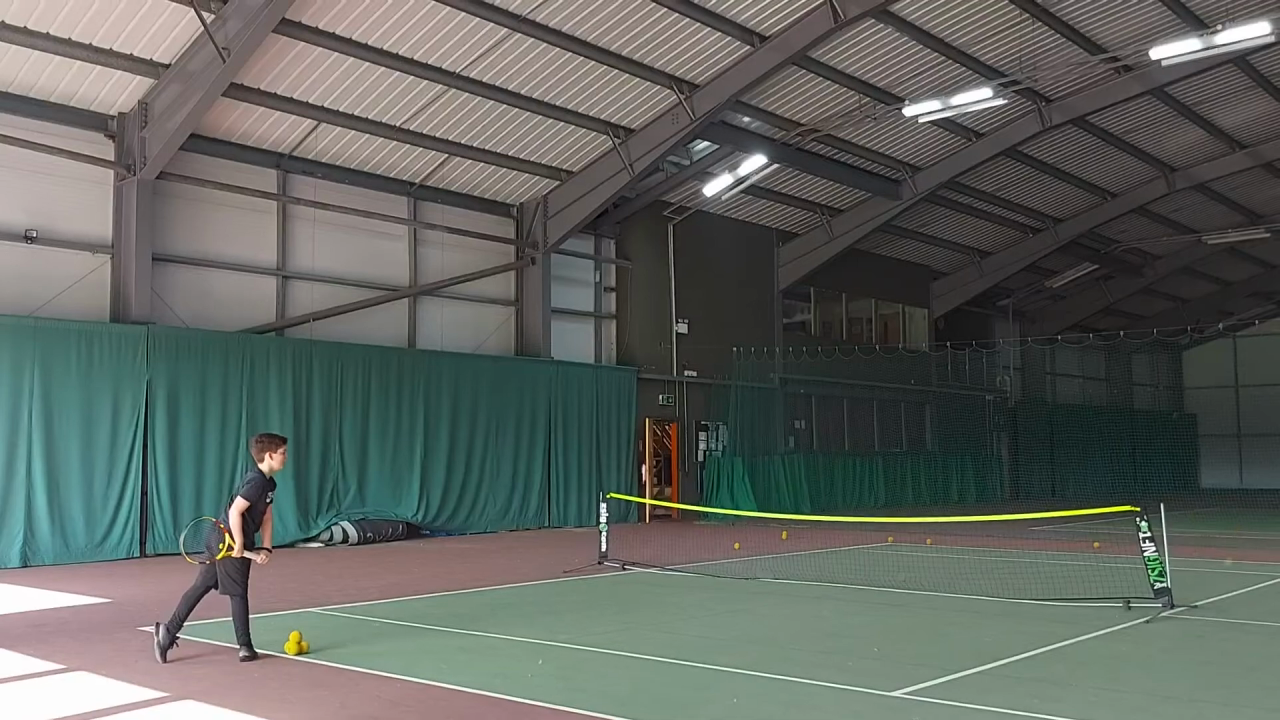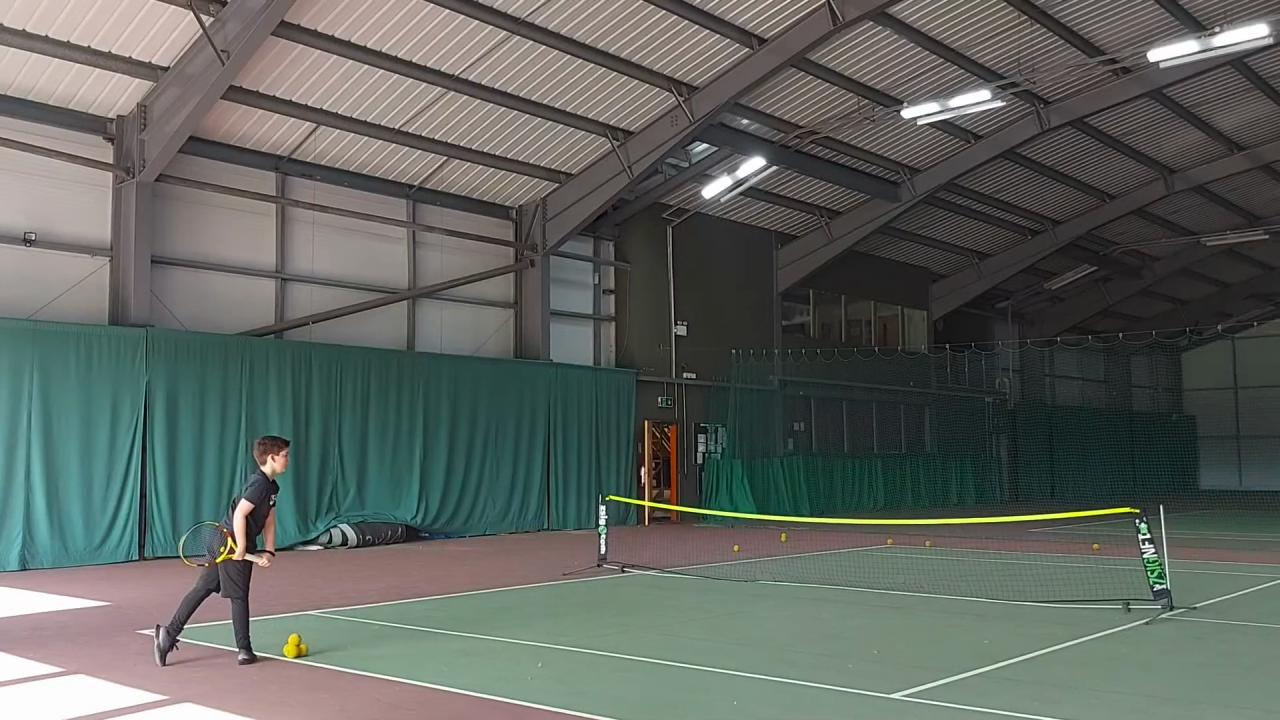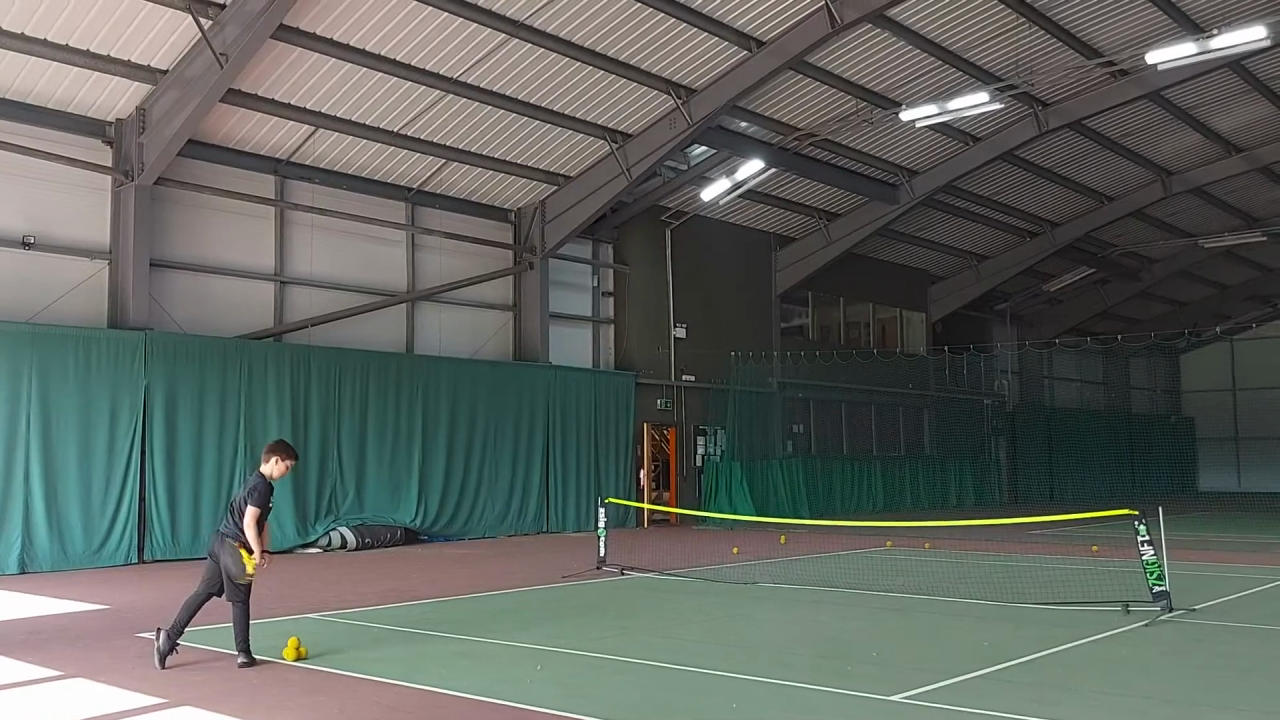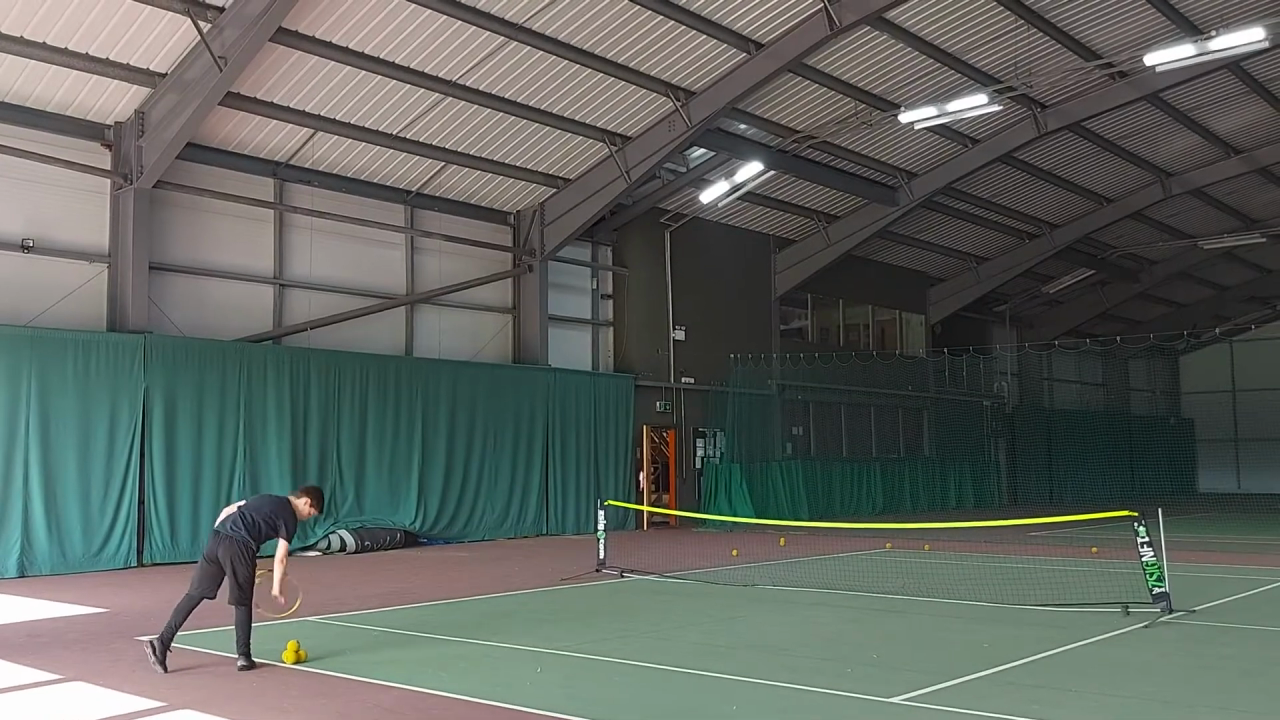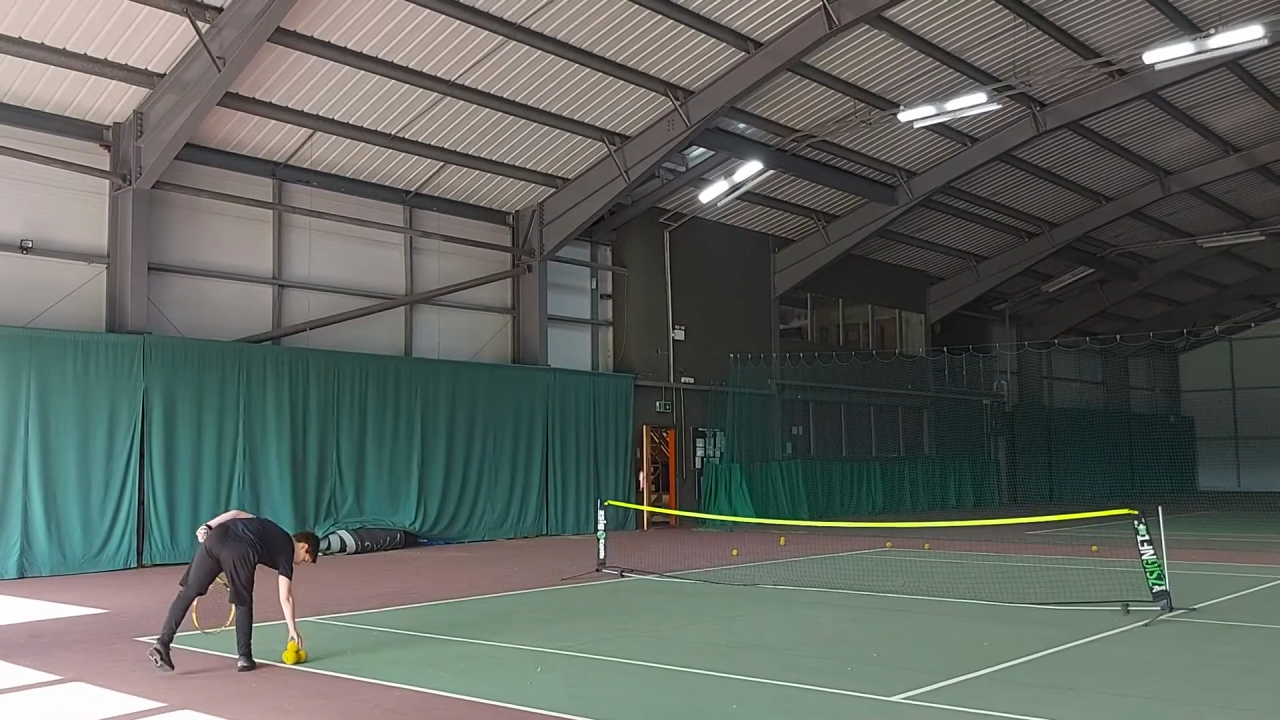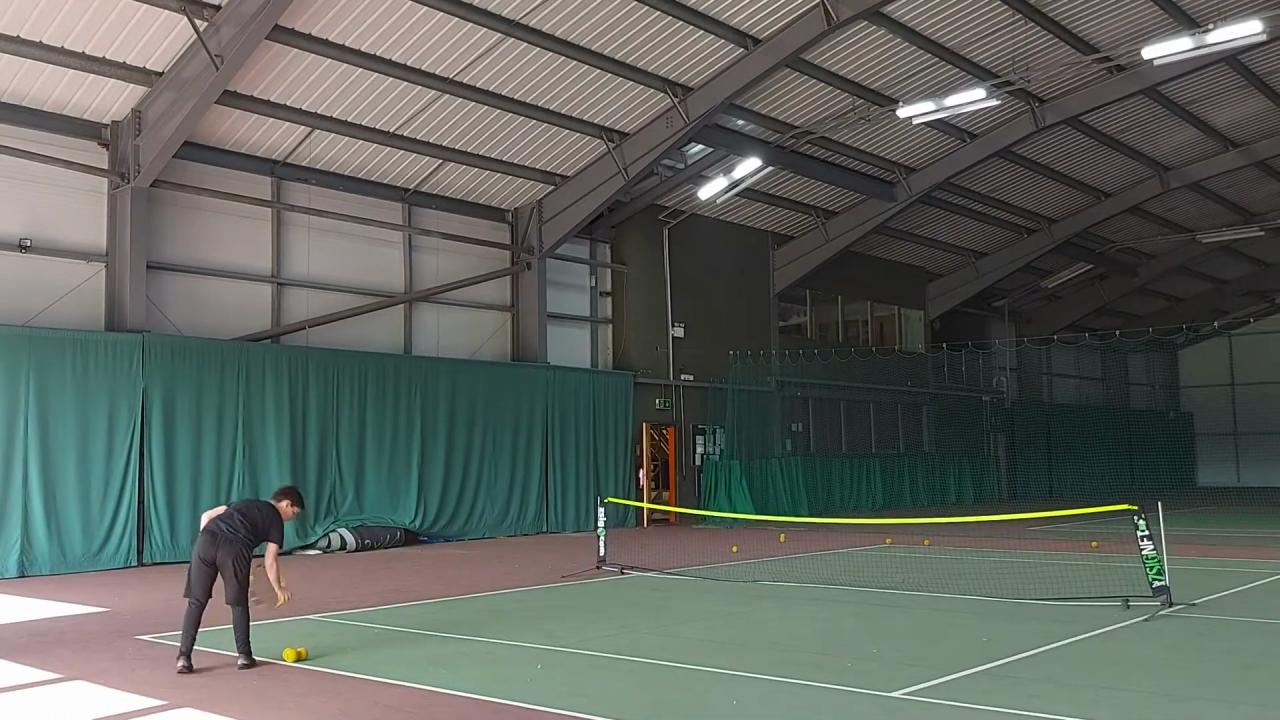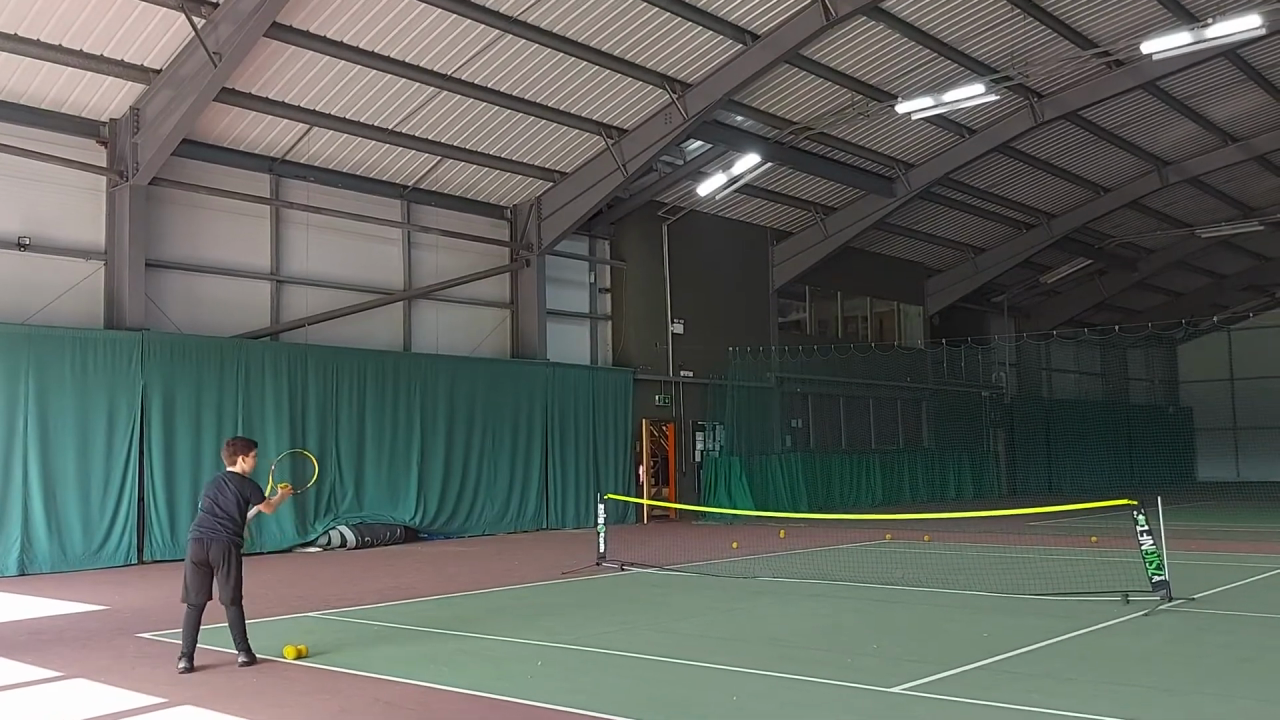
dt=0.5s
person 1, frame 1
left shoulder: (268, 483)
right shoulder: (256, 481)
left elbow: (266, 517)
right elbow: (235, 511)
left wrist: (266, 547)
right wrist: (239, 544)
right hip: (231, 542)
left knee: (200, 587)
right knee: (238, 594)
left ankle: (169, 631)
right ankle: (245, 647)
person 1, frame 2
left shoulder: (271, 486)
right shoulder: (260, 484)
left elbow: (269, 521)
right elbow: (239, 514)
left wrist: (269, 551)
right wrist: (242, 547)
right hip: (232, 543)
left knee: (201, 589)
right knee: (239, 596)
left ankle: (169, 633)
right ankle: (244, 650)
person 1, frame 3
left shoulder: (261, 484)
right shoulder: (261, 486)
left elbow: (261, 523)
right elbow: (249, 522)
left wrist: (264, 551)
right wrist: (257, 551)
left hip: (223, 542)
right hip: (235, 546)
left knee: (203, 593)
right knee: (240, 600)
left ankle: (169, 637)
right ankle: (243, 654)
person 1, frame 4
left shoulder: (264, 499)
right shoulder: (289, 518)
left elbow: (228, 510)
right elbow: (280, 559)
right wrist: (276, 589)
left hip: (217, 538)
right hip: (239, 548)
left knee: (194, 596)
right knee: (242, 604)
left ankle: (162, 642)
right ankle: (243, 657)
person 1, frame 5
left shoulder: (267, 527)
right shoulder: (285, 553)
left elbow: (236, 513)
right elbow: (285, 598)
left wrist: (209, 526)
right wrist: (292, 630)
left hip: (218, 537)
right hip: (240, 550)
left knee: (189, 592)
right knee: (243, 604)
left ankle: (162, 643)
right ankle: (244, 657)
person 1, frame 6
left shoulder: (245, 503)
right shoulder: (276, 522)
left elbow: (207, 515)
right elbow: (270, 563)
right wrist: (280, 589)
left hip: (207, 540)
right hip: (235, 549)
left knee: (196, 602)
right knee: (239, 604)
left ankle: (184, 657)
right ankle: (244, 656)
person 1, frame 7
left shoulder: (212, 482)
right shoulder: (248, 485)
right elbow: (267, 508)
right wrist: (281, 496)
left hip: (197, 541)
right hip: (225, 545)
left knee: (194, 603)
right knee: (232, 601)
left ankle: (185, 658)
right ankle: (243, 652)
